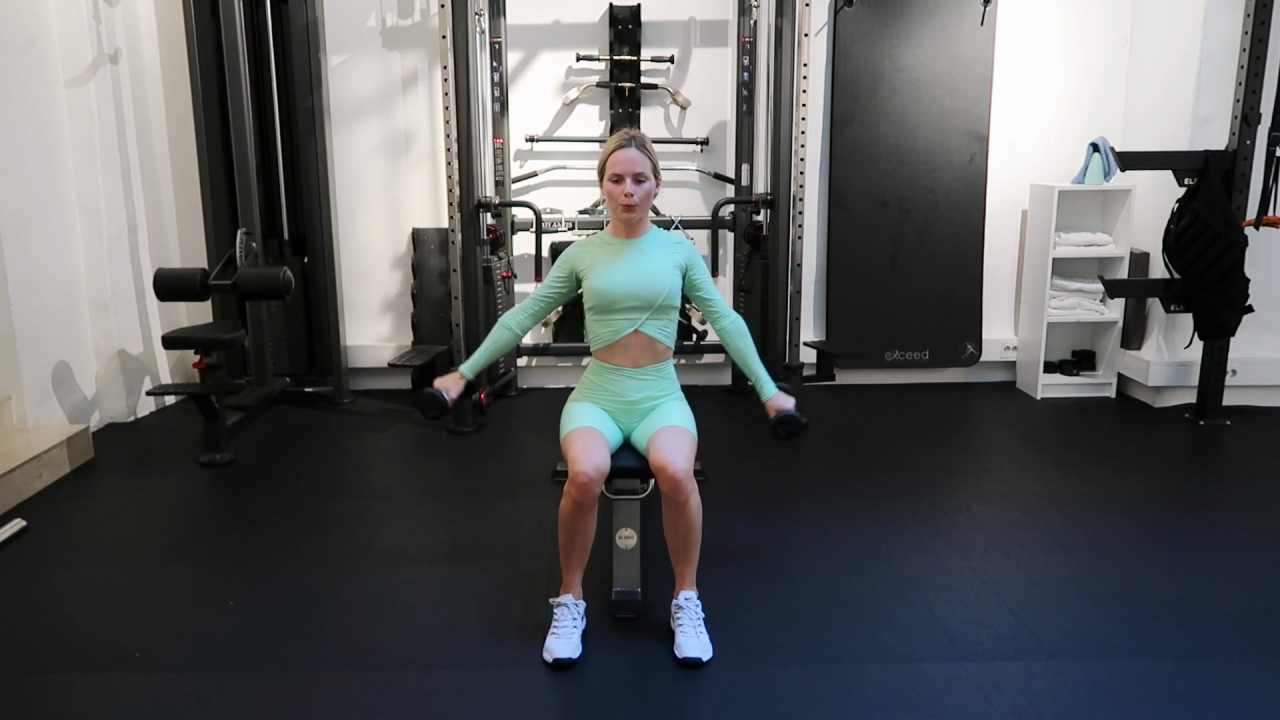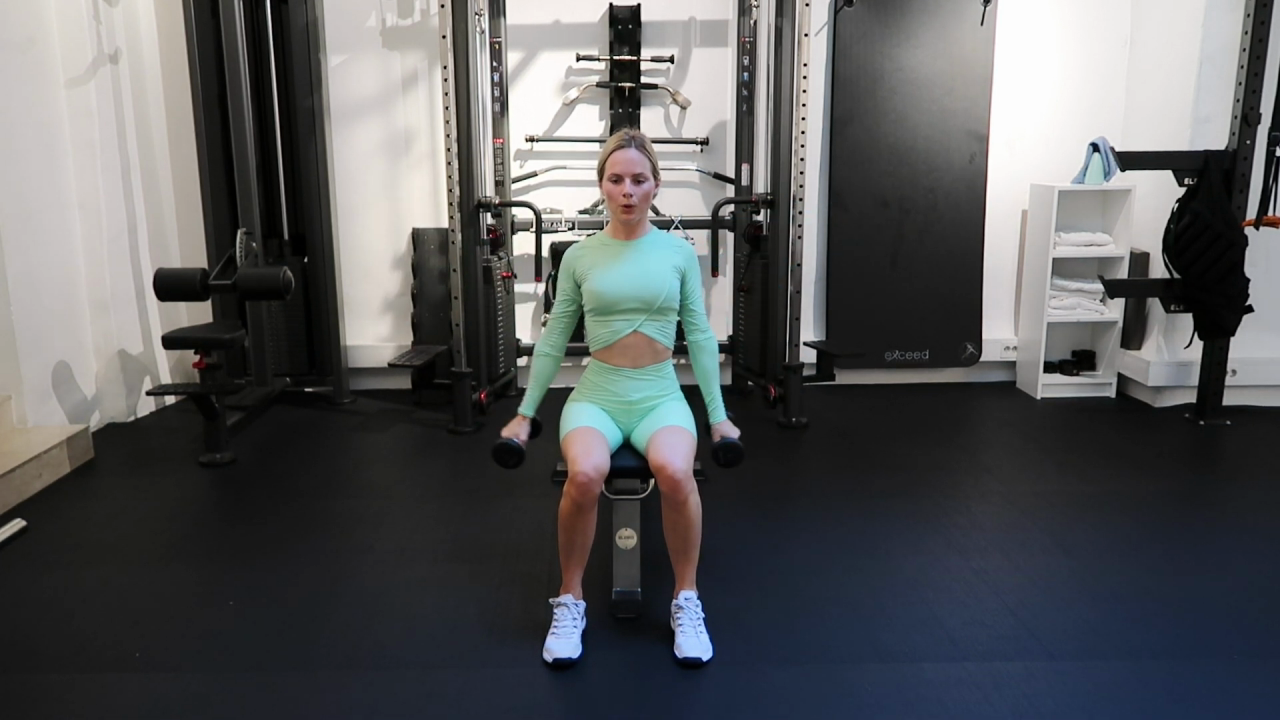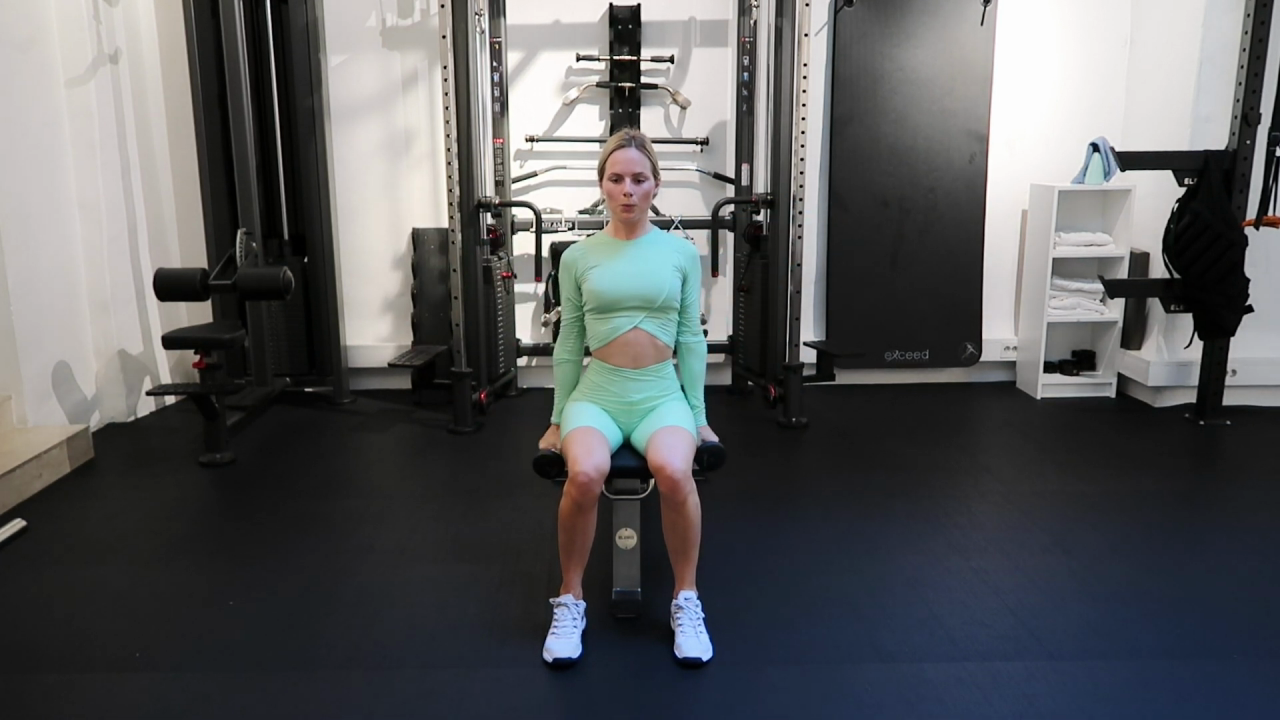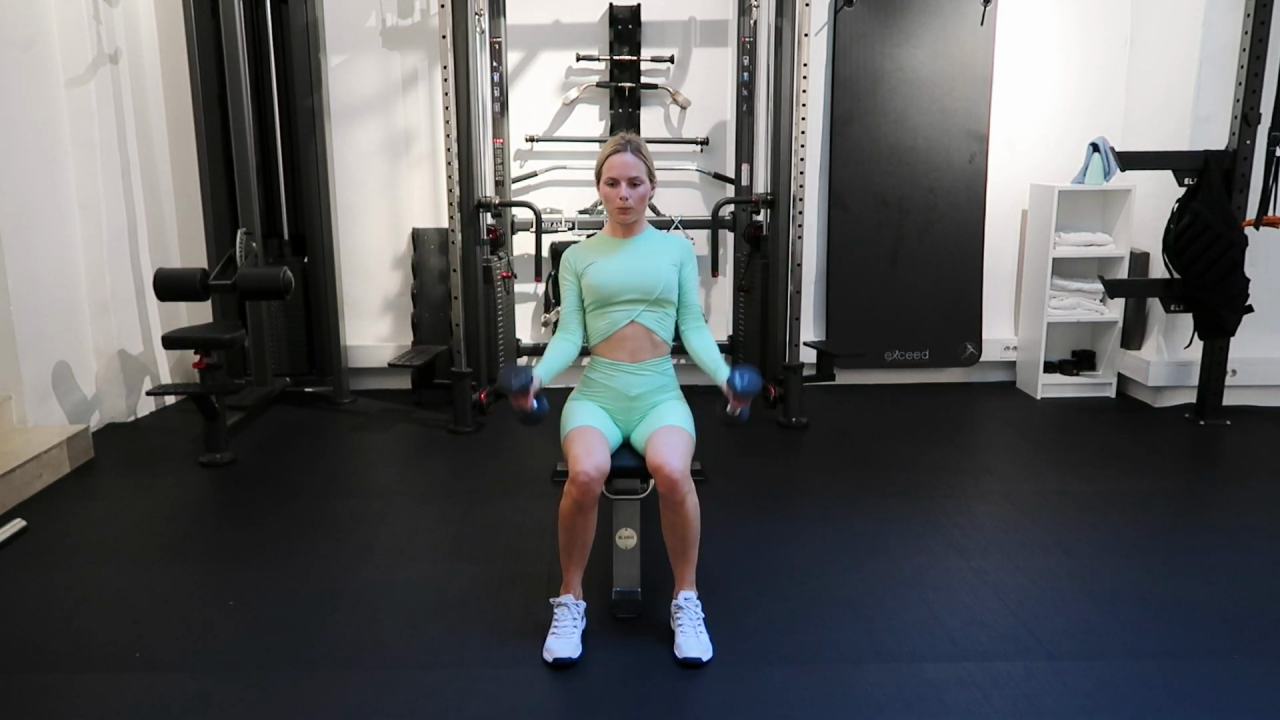
dt=0.4s
person 1, frame 1
left shoulder: (680, 250)
right shoulder: (581, 254)
left elbow: (725, 319)
right elbow: (523, 314)
left wrist: (768, 388)
right wrist: (464, 372)
left hip: (661, 395)
right hip: (597, 395)
left knee: (675, 473)
right knee: (584, 476)
left ankle: (686, 601)
right ankle: (569, 601)
person 1, frame 2
left shoulder: (680, 252)
right shoulder: (579, 256)
left elbow: (700, 336)
right elbow: (553, 338)
left wrist: (718, 413)
right wrist: (524, 413)
left hip: (660, 394)
right hip: (596, 394)
left knee: (674, 473)
right knee: (585, 475)
left ankle: (686, 601)
right ankle: (569, 601)
person 1, frame 3
left shoulder: (681, 253)
right shoulder: (578, 256)
left elbow: (691, 339)
right elbow: (569, 343)
left wrist: (699, 416)
right wrist: (557, 420)
left hip: (661, 395)
right hip: (595, 394)
left knee: (674, 474)
right knee: (584, 475)
left ankle: (686, 600)
right ankle: (569, 602)
person 1, frame 4
left shoulder: (677, 248)
right shoulder: (578, 256)
left elbow: (694, 325)
right elbow: (569, 334)
left wrist: (723, 375)
right wrist: (538, 377)
left hip: (660, 391)
right hip: (596, 391)
left knee: (672, 473)
right knee: (585, 475)
left ankle: (686, 600)
right ankle: (570, 601)
